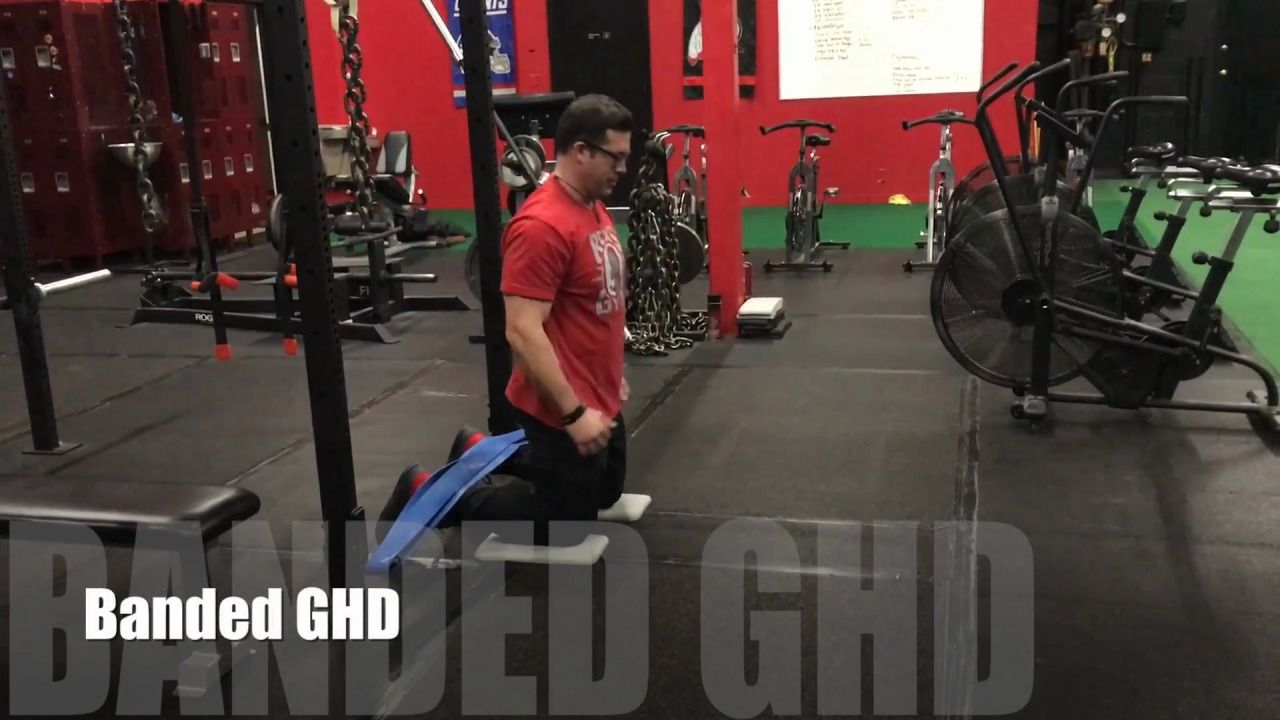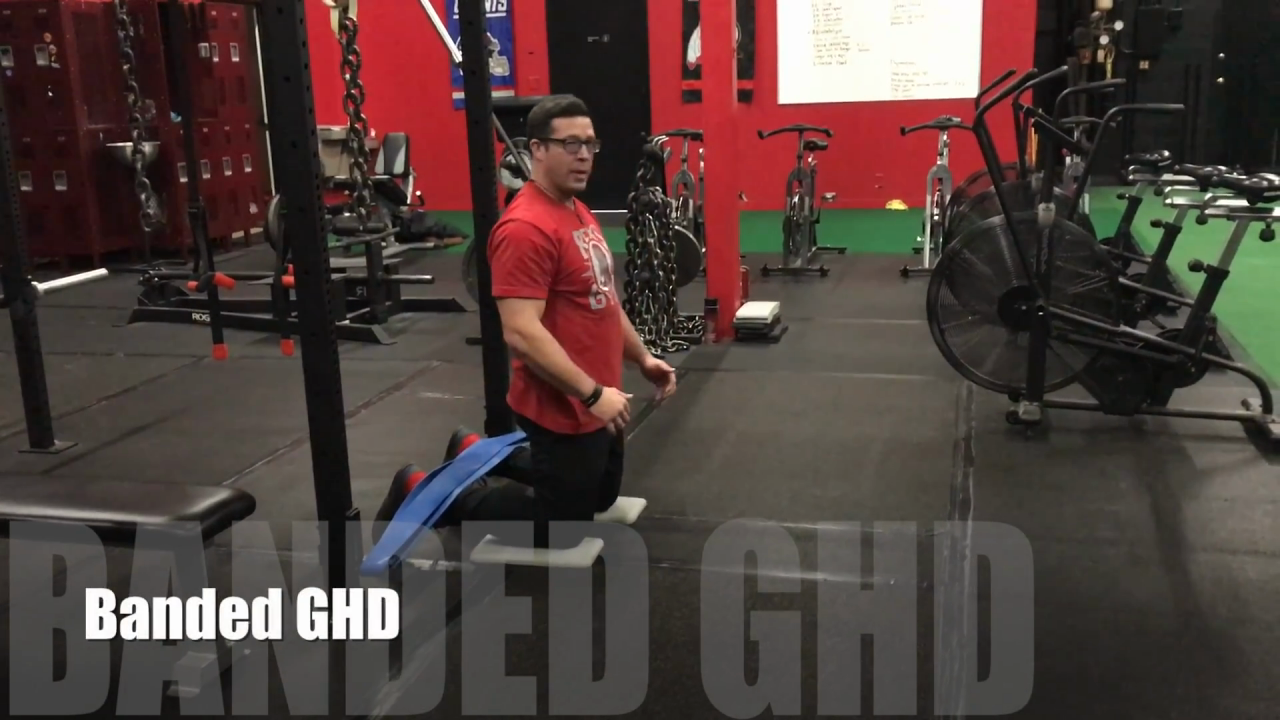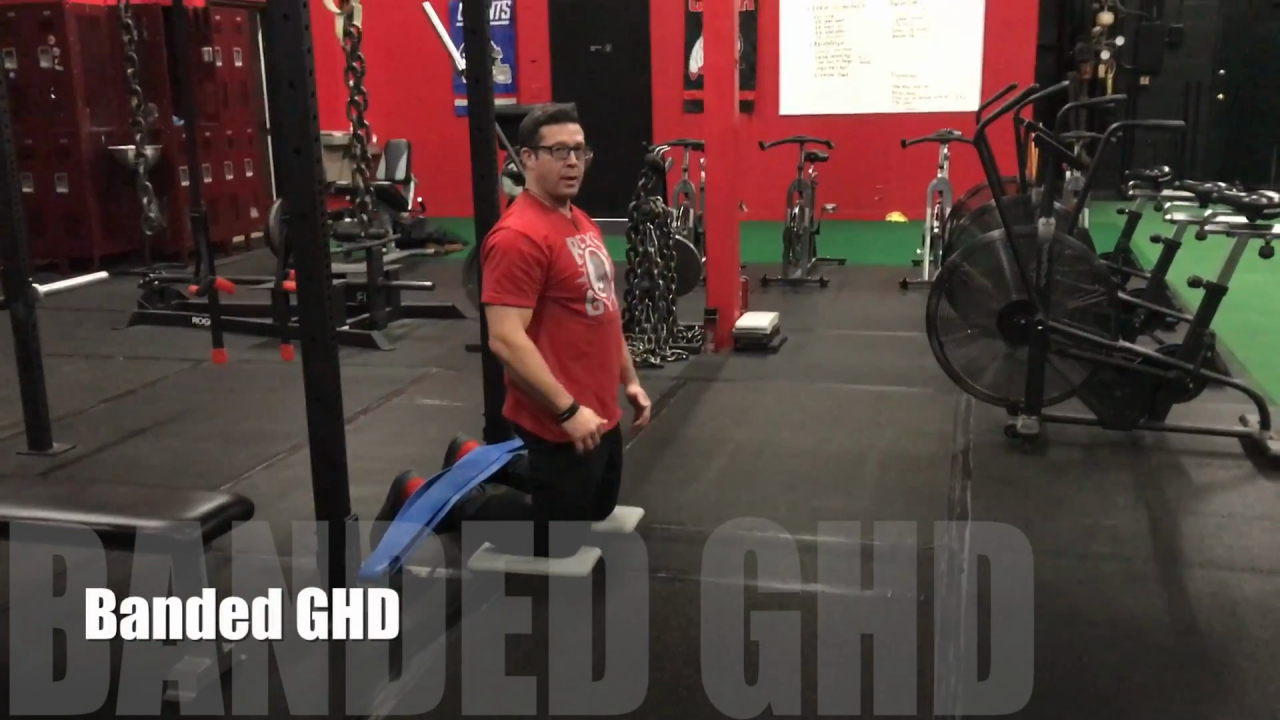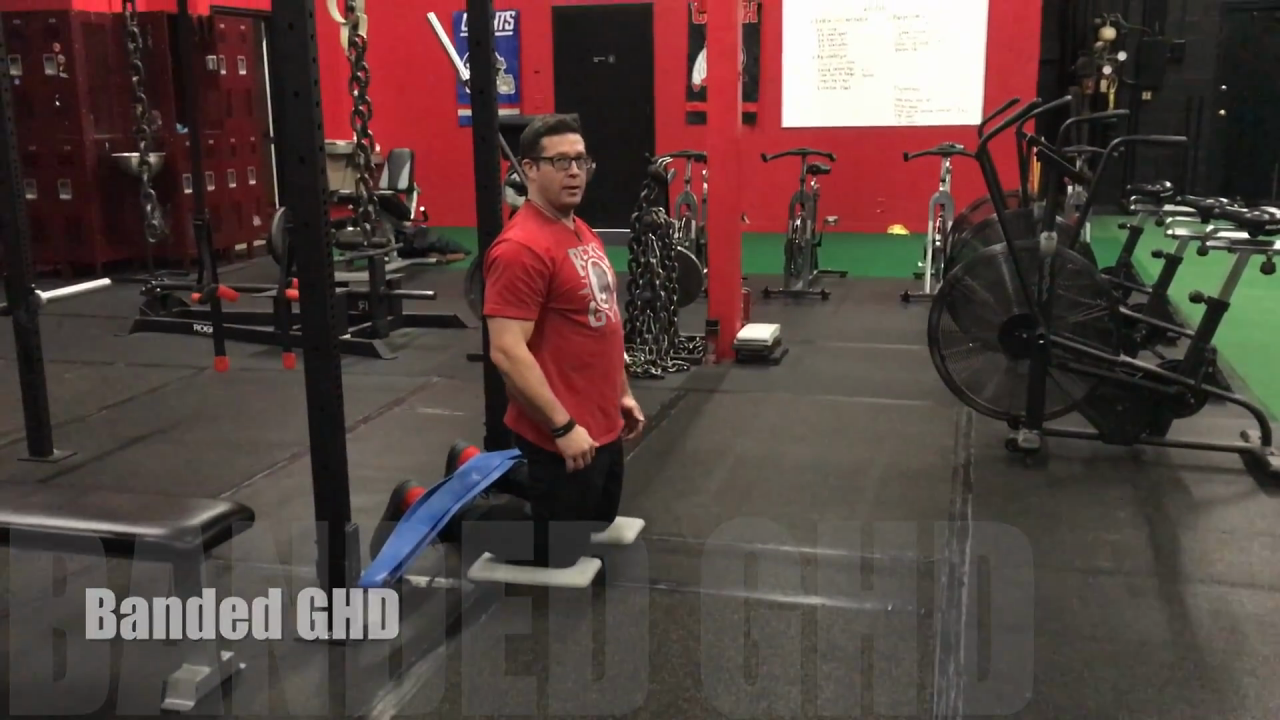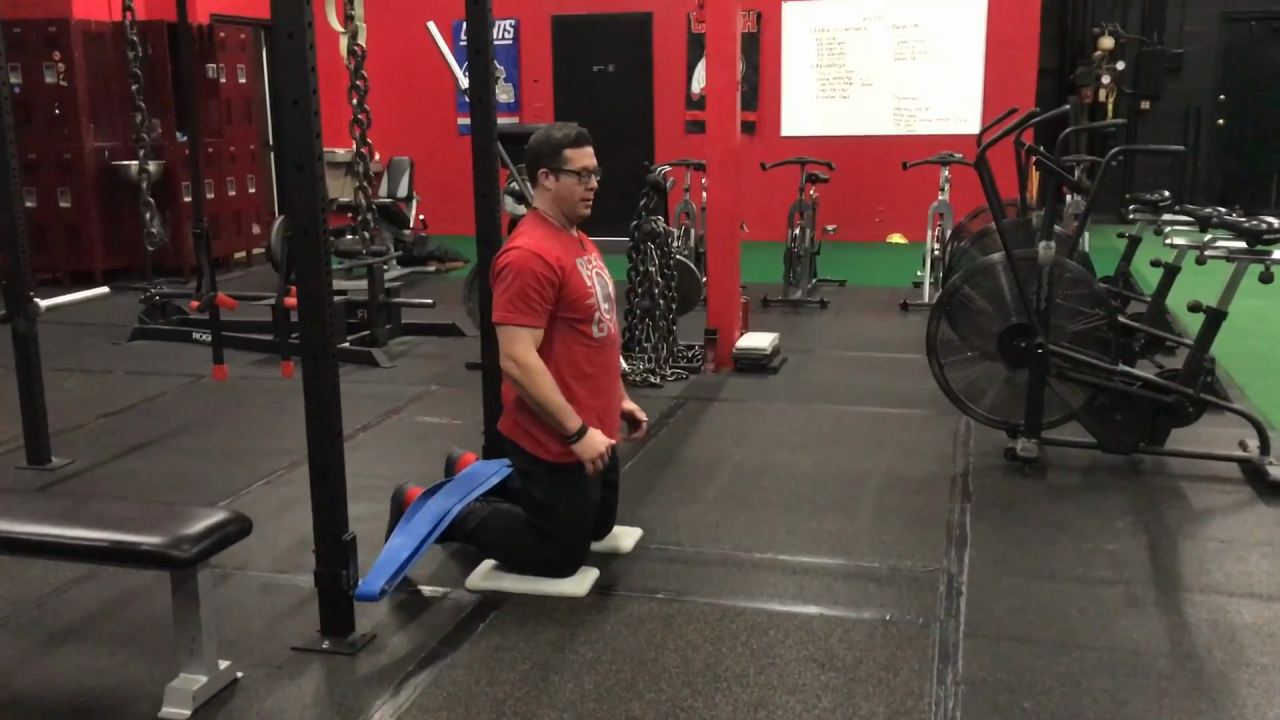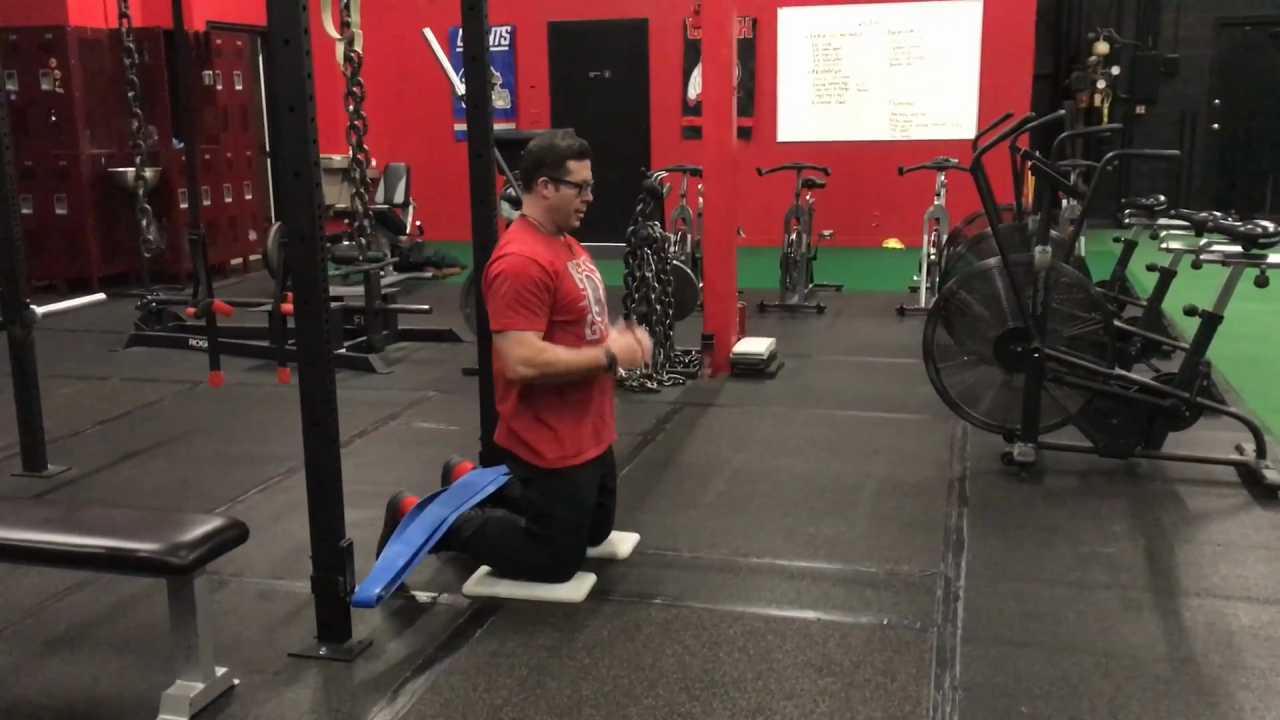
dt=0.3s
person 1, frame 1
left shoulder: (593, 208)
right shoulder: (542, 226)
right elbow: (522, 331)
left wrist: (614, 375)
right wrist: (574, 413)
left hip: (599, 400)
right hip: (562, 408)
left knee: (604, 495)
right knee: (565, 527)
person 1, frame 2
left shoulder: (579, 214)
right shoulder: (525, 229)
right elbow: (521, 333)
left wrist: (643, 357)
right wrist: (592, 394)
left hip: (598, 400)
right hip: (562, 410)
left knee: (599, 497)
right knee: (562, 529)
person 1, frame 3
left shoulder: (581, 222)
right shoulder: (517, 237)
right elbow: (506, 340)
left wrist: (629, 380)
right wrist: (569, 411)
left hip: (600, 409)
right hip: (560, 419)
left knee: (597, 508)
right knee: (558, 539)
person 1, frame 4
left shoulder: (582, 232)
right shoulder: (521, 248)
right elbow: (507, 352)
left wrist: (622, 393)
right wrist: (564, 428)
left hip: (600, 422)
right hip: (562, 430)
left knee: (598, 518)
right knee: (559, 549)
person 1, frame 5
left shoulder: (578, 240)
right shoulder: (530, 256)
right elbow: (517, 360)
left wrist: (620, 397)
right wrist: (577, 432)
left hip: (595, 429)
right hip: (555, 438)
left knee: (596, 527)
right knee: (559, 556)
person 1, frame 6
left shoulder: (569, 245)
right shoulder: (521, 262)
right elbow: (524, 362)
left wrist: (619, 337)
right wrist: (608, 356)
left hip: (588, 435)
right hip: (550, 445)
left knee: (594, 532)
right knee: (555, 562)
